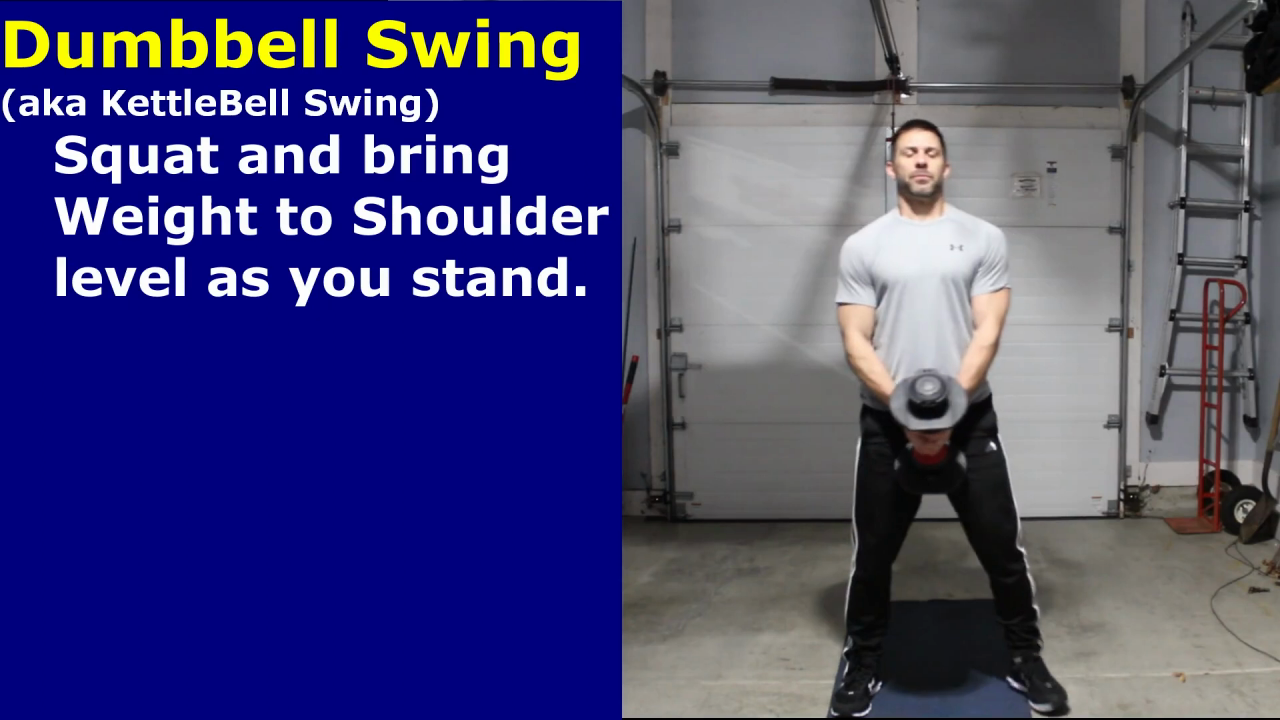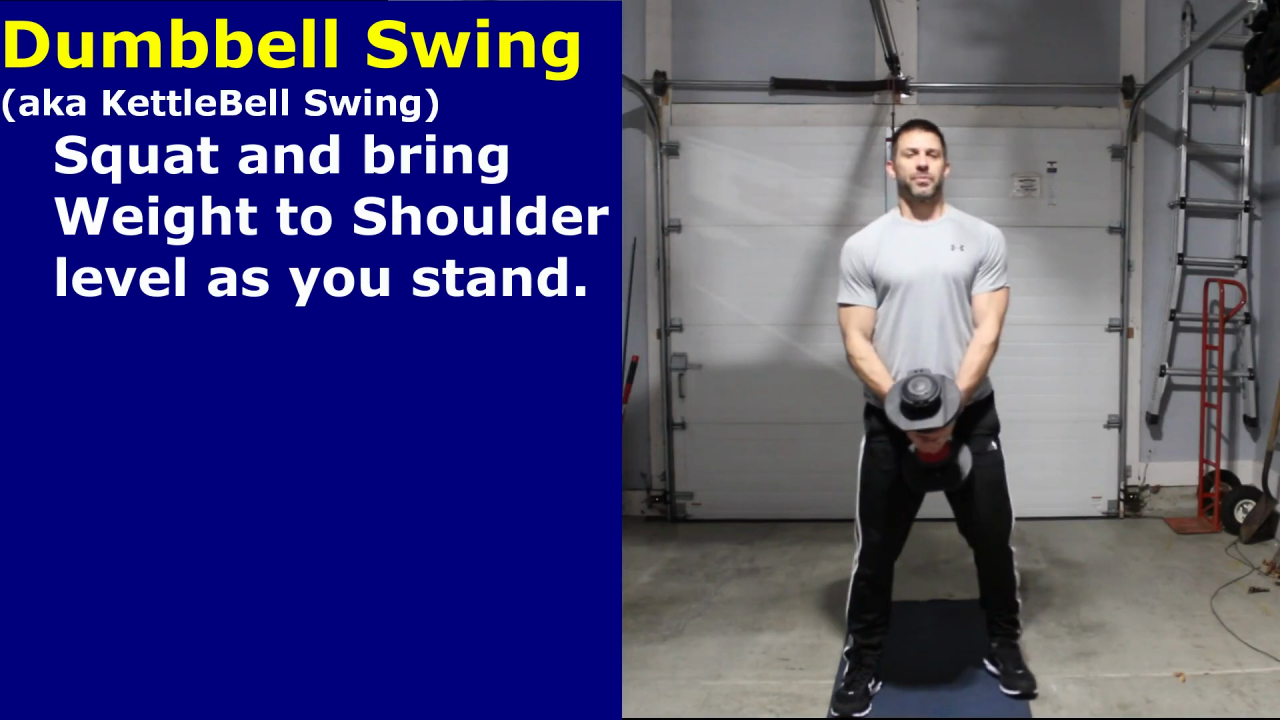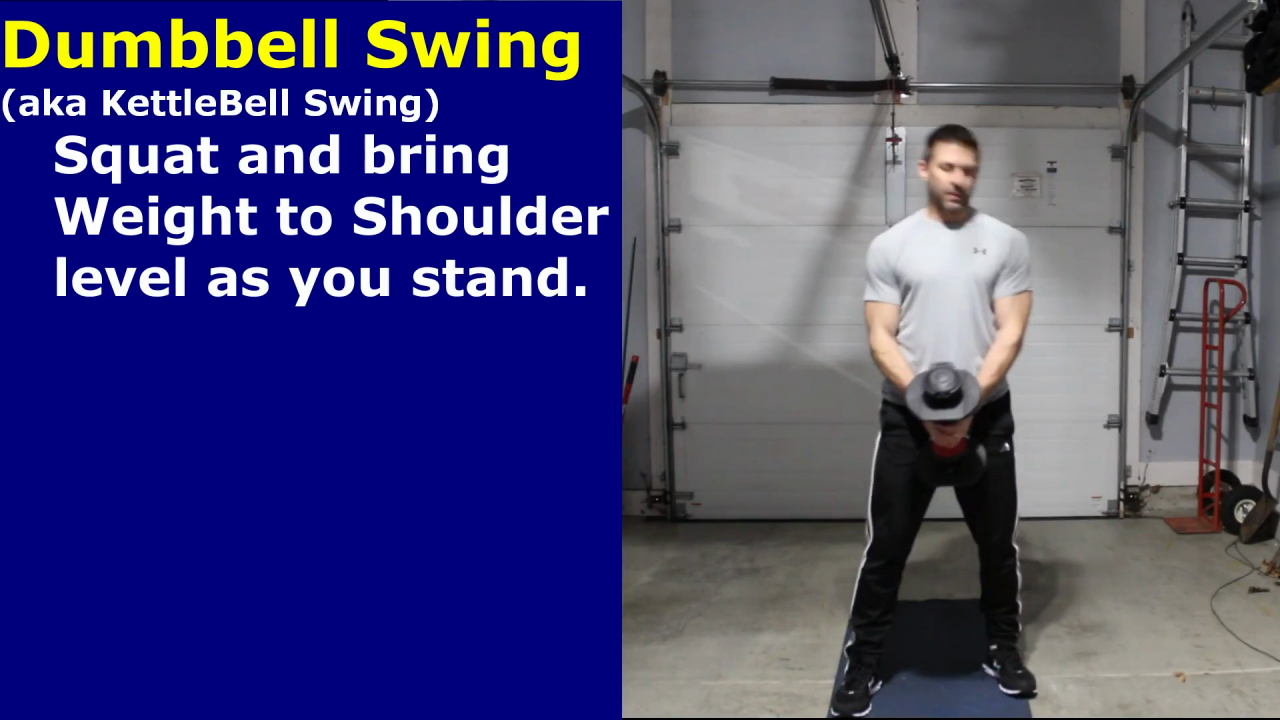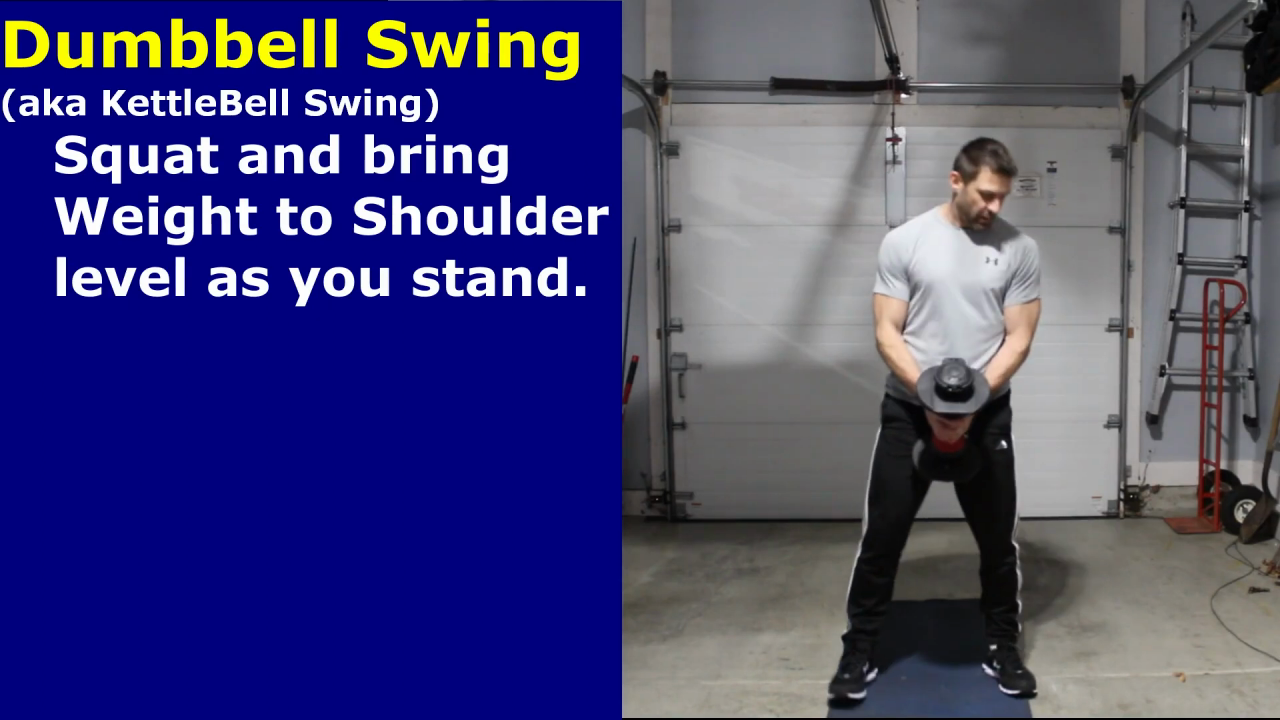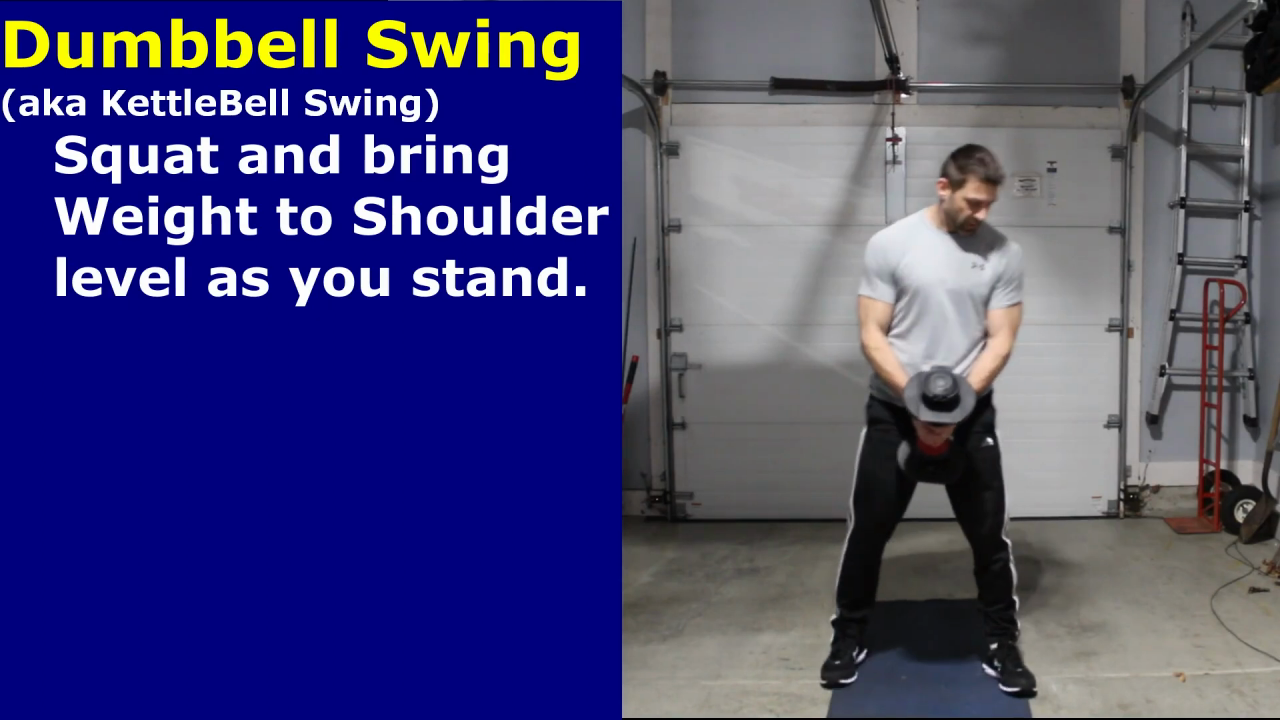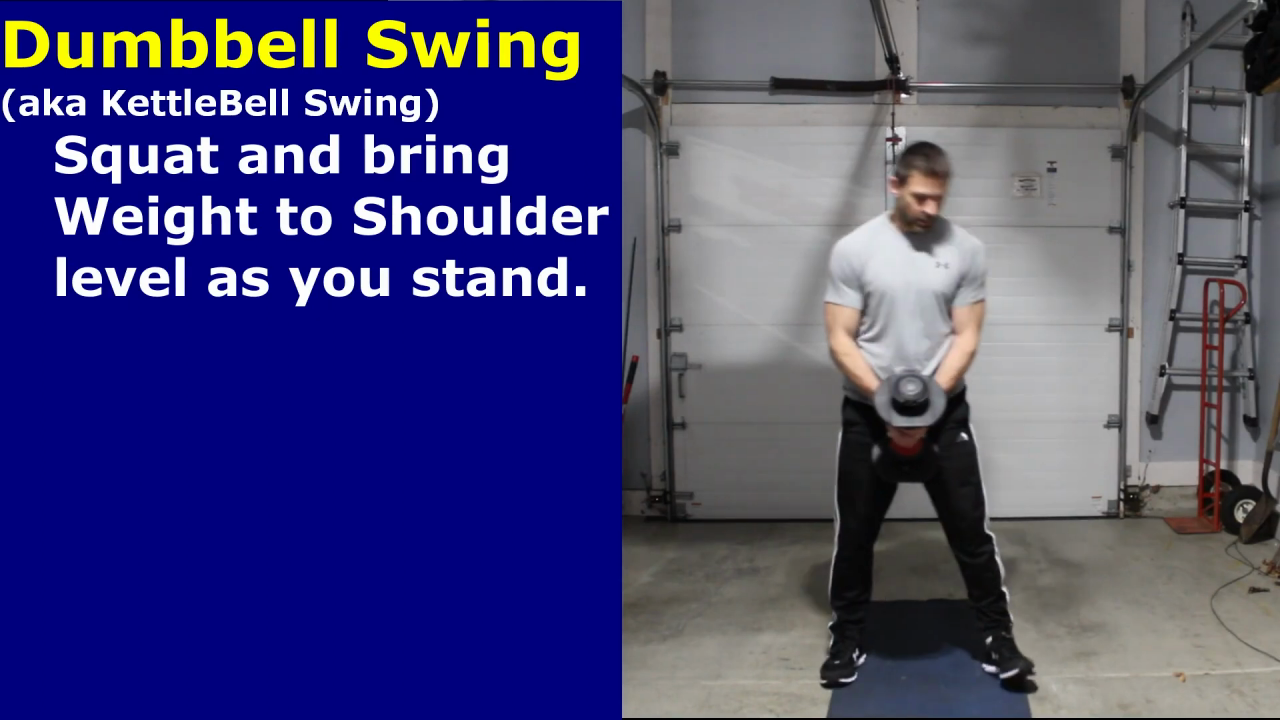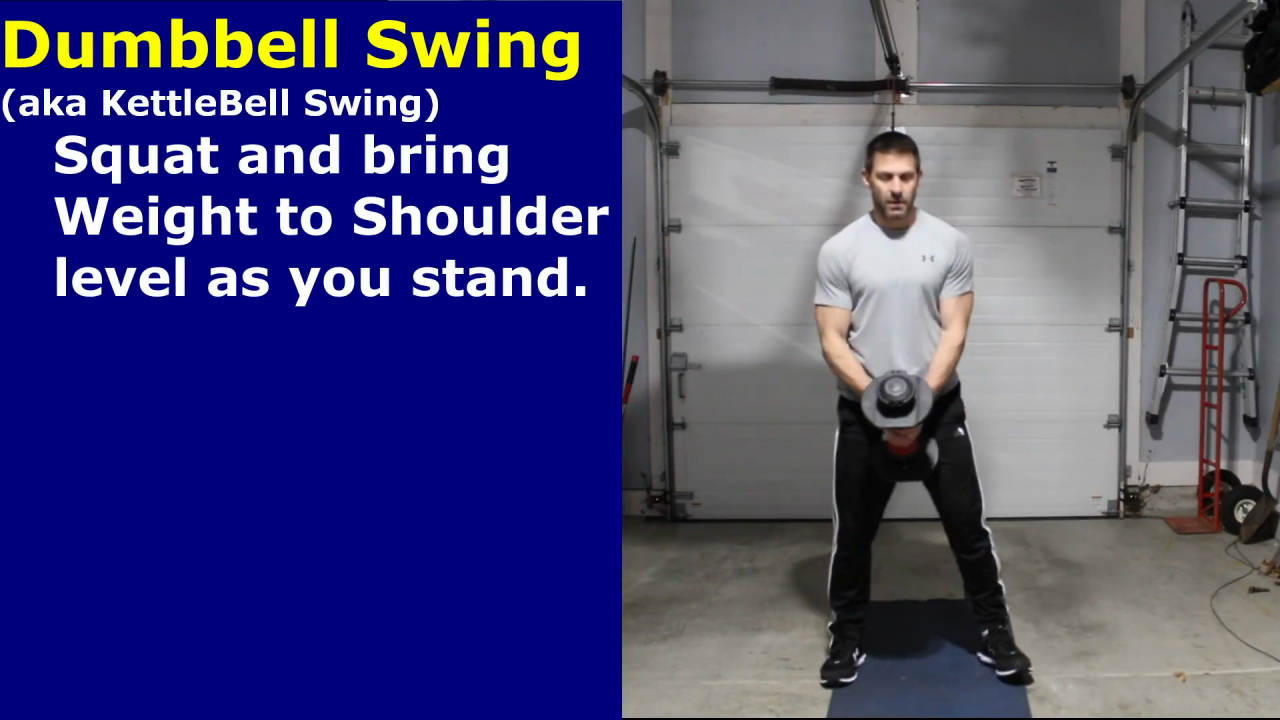
dt=0.2s
person 1, frame 1
left shoulder: (984, 238)
right shoulder: (862, 245)
left elbow: (988, 331)
right elbow: (856, 342)
left hip: (970, 417)
right hip: (887, 421)
left knee: (1002, 545)
right knee: (873, 552)
left ankle: (1026, 659)
right ankle: (863, 665)
person 1, frame 2
left shoulder: (983, 238)
right shoulder: (863, 246)
left elbow: (988, 331)
right elbow: (856, 341)
left wrist: (949, 404)
left hip: (971, 415)
right hip: (890, 420)
left knee: (993, 540)
right knee: (876, 550)
left ankle: (1003, 647)
right ankle: (863, 662)
person 1, frame 3
left shoulder: (1007, 241)
right shoulder: (890, 245)
left elbow: (1011, 332)
right elbow: (881, 337)
left wrist: (968, 401)
left hip: (986, 414)
right hip: (907, 415)
left knee: (997, 542)
right knee: (887, 544)
left ankle: (1002, 647)
right ankle: (863, 662)
person 1, frame 4
left shoulder: (1020, 249)
right shoulder: (904, 241)
left elbow: (1019, 338)
right elbow: (887, 332)
left wrist: (973, 399)
left hip: (986, 412)
right hip: (908, 408)
left knee: (998, 538)
right knee: (882, 533)
left ankle: (1002, 648)
right ankle: (859, 651)
person 1, frame 5
left shoulder: (1004, 253)
right shoulder: (890, 243)
left elbow: (1001, 341)
right elbow: (872, 333)
left hip: (970, 412)
right hip: (893, 409)
left knee: (989, 534)
right knee: (868, 530)
left ankle: (1001, 646)
right ankle: (849, 636)
person 1, frame 6
left shoulder: (965, 250)
right shoulder: (853, 249)
left elbow: (967, 337)
right elbow: (840, 339)
left hip: (944, 409)
right hip: (867, 411)
left knee: (970, 528)
right knee: (855, 532)
left ankle: (997, 639)
right ankle: (847, 639)
person 1, frame 7
left shoulder: (951, 243)
right shoulder: (839, 250)
left elbow: (954, 331)
right elbow: (832, 340)
left hip: (939, 406)
right hip: (862, 411)
left knee: (966, 523)
right knee: (853, 531)
left ankle: (994, 632)
right ankle: (847, 638)
